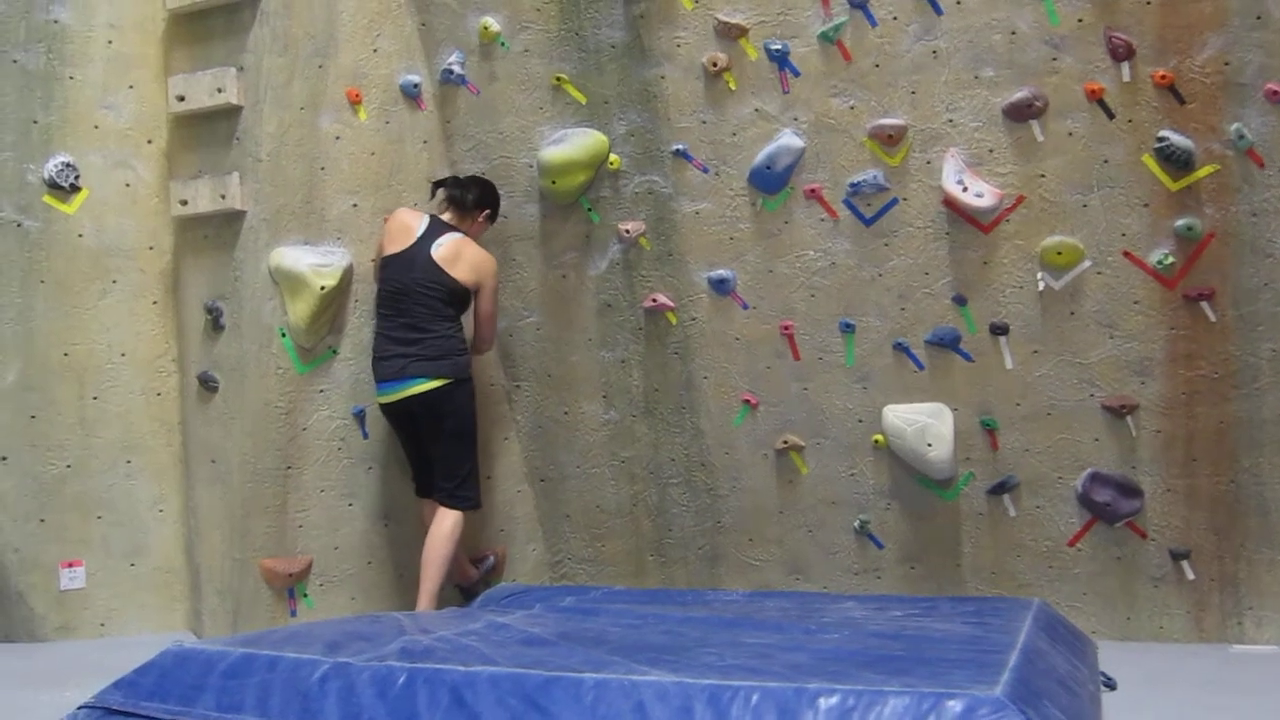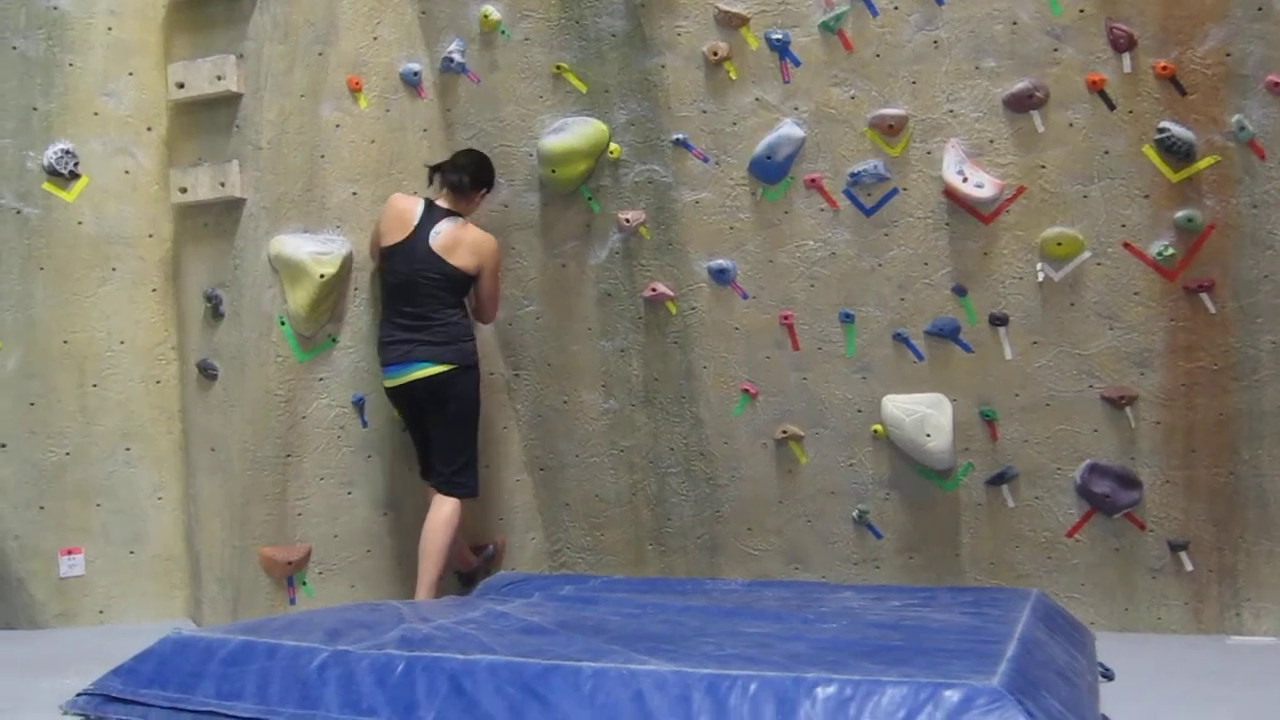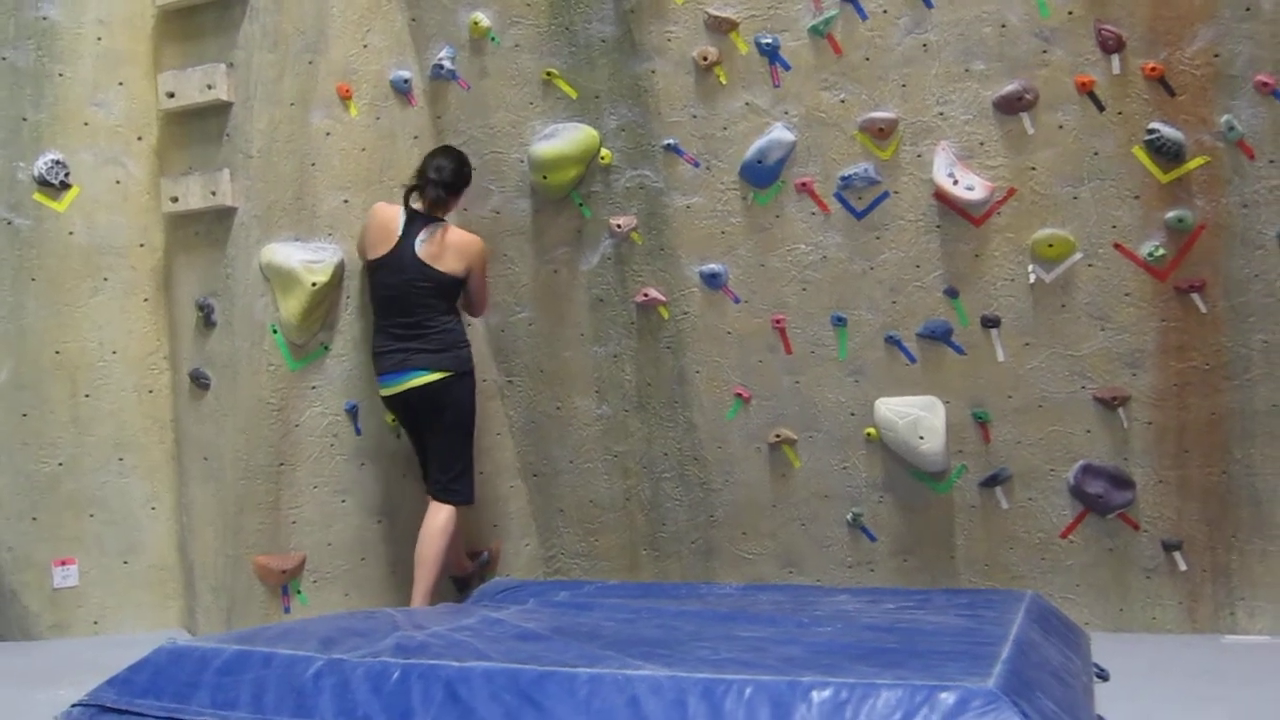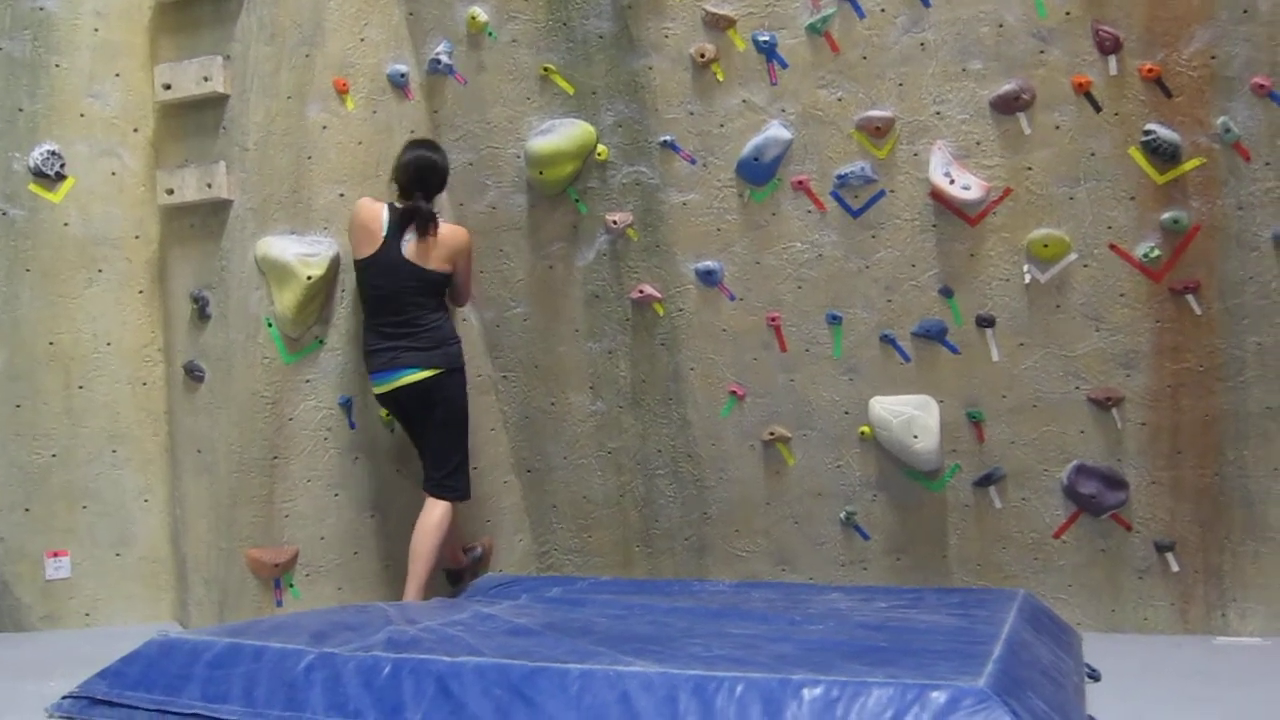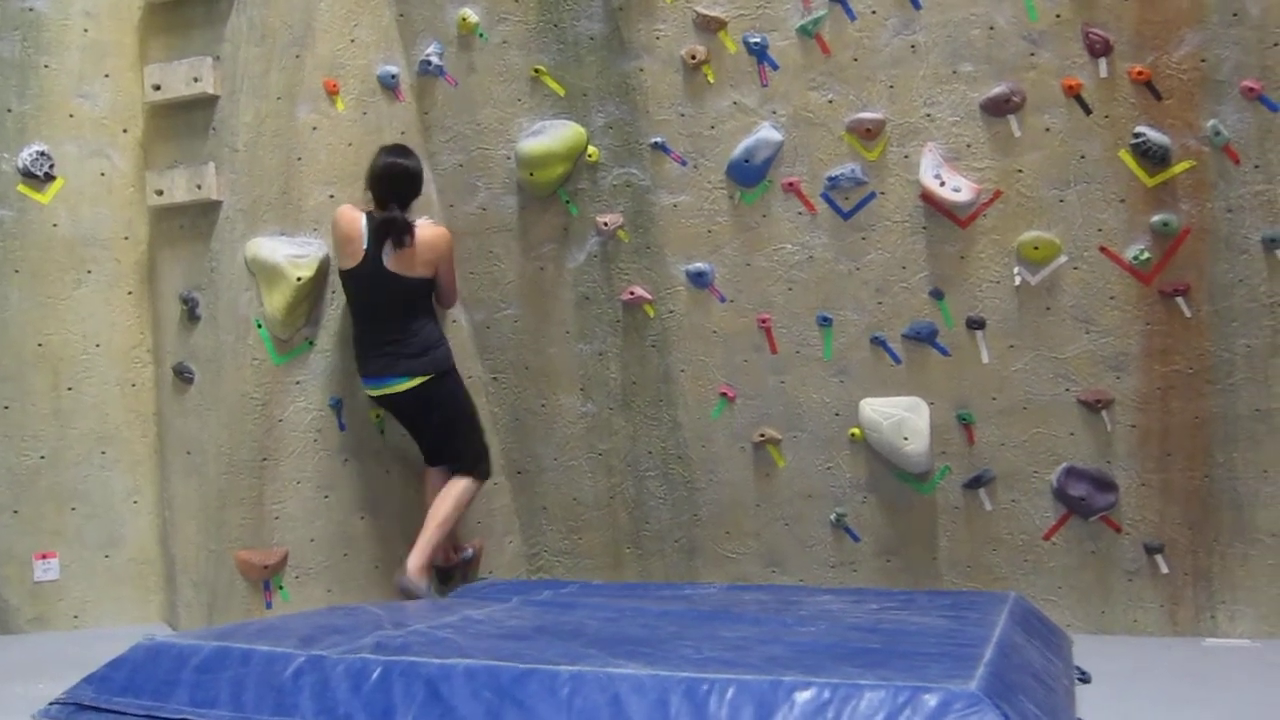
dt=0.3s
person 1, frame 1
left shoulder: (400, 221)
right shoulder: (481, 261)
right elbow: (484, 341)
left hip: (389, 383)
right hip: (443, 380)
left knee: (431, 489)
right knee: (453, 498)
left ankle: (466, 574)
right ankle: (423, 612)
person 1, frame 2
left shoulder: (397, 207)
right shoulder: (481, 243)
right elbow: (486, 313)
left hip: (396, 368)
right hip: (448, 366)
left knee: (436, 473)
right knee: (451, 484)
left ankle: (465, 561)
right ankle: (422, 603)
person 1, frame 3
left shoulder: (379, 217)
right shoulder: (468, 245)
left hip: (391, 377)
right hip: (444, 372)
left knee: (438, 477)
right knee: (447, 490)
left ankle: (462, 566)
right ankle: (417, 611)
person 1, frame 4
left shoulder: (365, 214)
right shoulder: (454, 238)
left hip: (383, 374)
right hip: (435, 368)
left knee: (438, 469)
right knee: (443, 487)
left ankle: (455, 559)
right ankle: (410, 606)
person 1, frame 5
left shoulder: (344, 222)
right shoulder: (434, 238)
left hip: (374, 378)
right hip: (425, 370)
left knee: (440, 456)
right knee: (471, 467)
left ankle: (445, 557)
right ankle: (416, 568)
